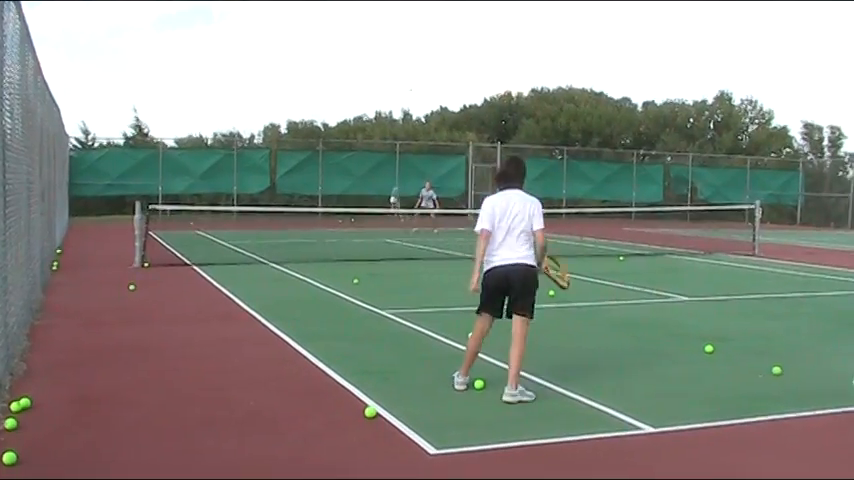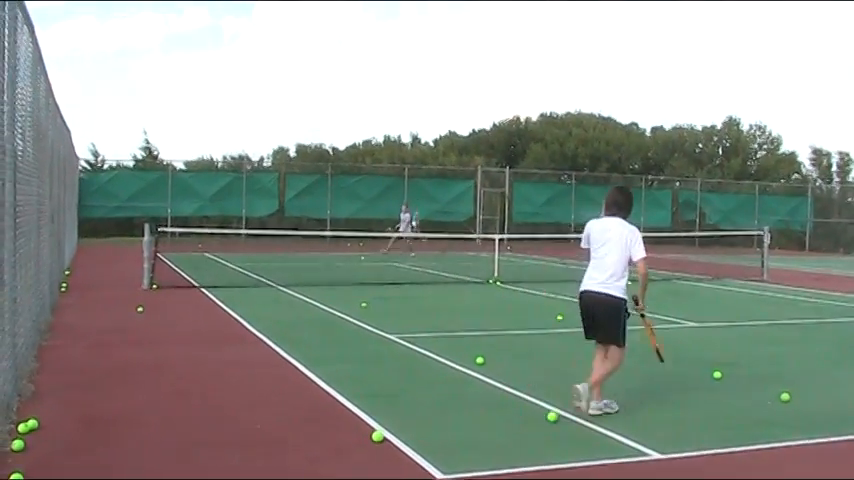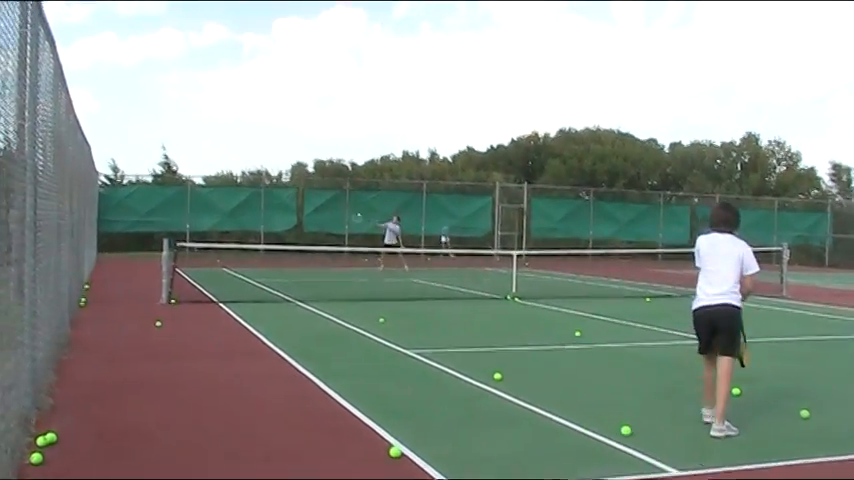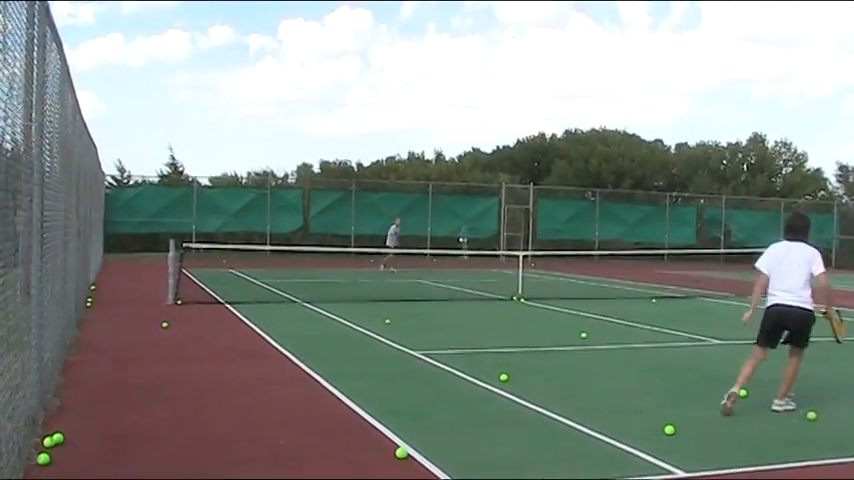
dt=0.7s
person 1, frame 1
left shoulder: (491, 201)
right shoulder: (532, 203)
left elbow: (483, 237)
right elbow: (541, 242)
left wrist: (476, 272)
right wrist: (538, 266)
left hip: (495, 269)
right hip: (523, 268)
left knee: (482, 325)
right knee: (519, 331)
left ankle: (462, 376)
right ankle: (512, 388)
person 1, frame 2
left shoulder: (593, 225)
right shoulder: (631, 232)
right elbow: (642, 270)
right wrist: (641, 298)
left hip: (587, 293)
right hip: (611, 297)
left knee: (601, 349)
right knee: (615, 357)
left ankle: (597, 400)
right ankle: (586, 387)
person 1, frame 3
left shoulder: (701, 241)
right shoulder: (742, 246)
right elbow: (748, 285)
left hip: (702, 308)
right hip: (729, 308)
left knee: (709, 360)
right knee: (725, 366)
left ankle: (709, 409)
right ankle: (719, 422)
person 1, frame 4
left shoulder: (773, 249)
right shoulder: (812, 253)
left elbow: (761, 281)
right elbow: (823, 284)
left wrist: (751, 309)
right wrist: (828, 306)
left hip: (775, 307)
right hip: (802, 310)
left knee: (757, 353)
right knee: (796, 354)
left ankle: (735, 390)
right ankle: (781, 399)
